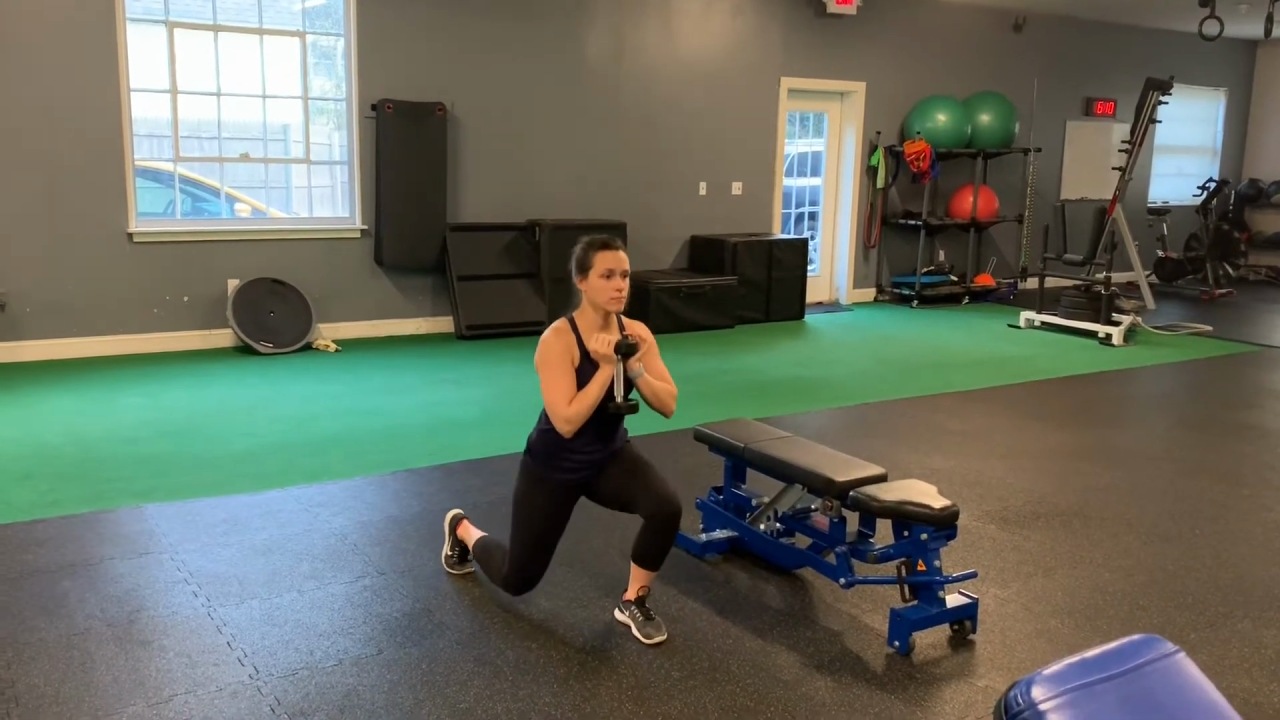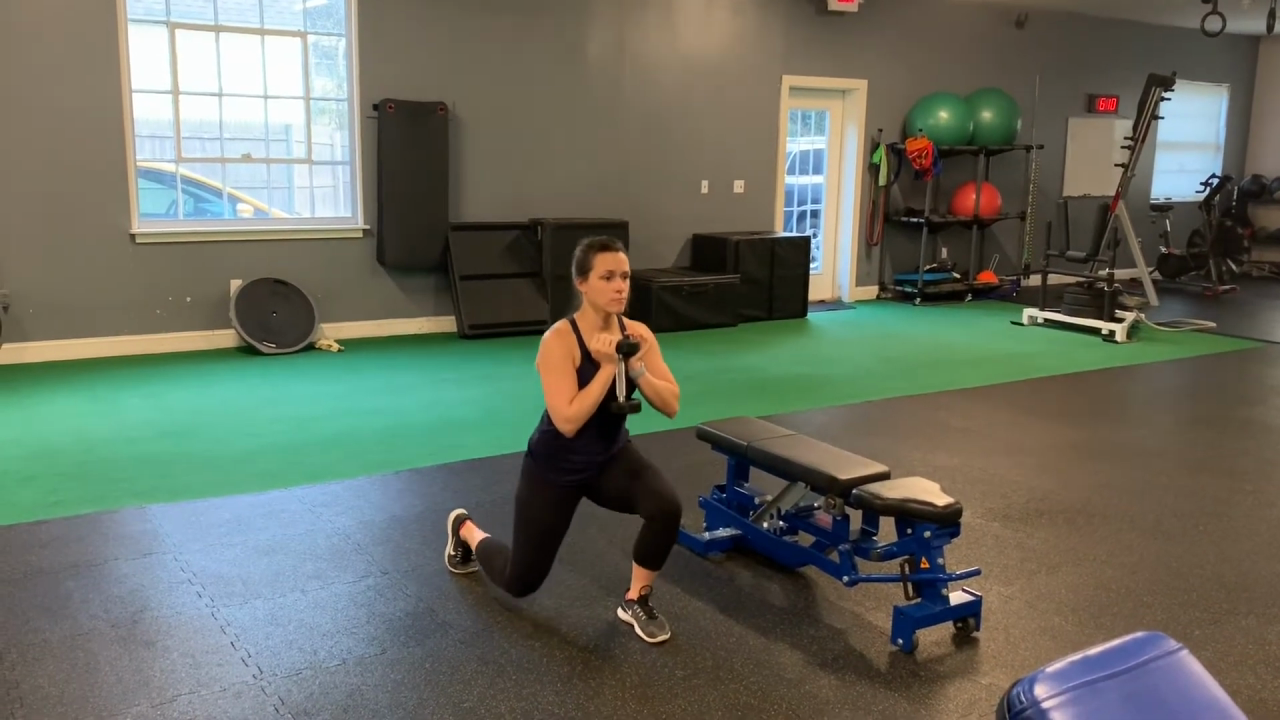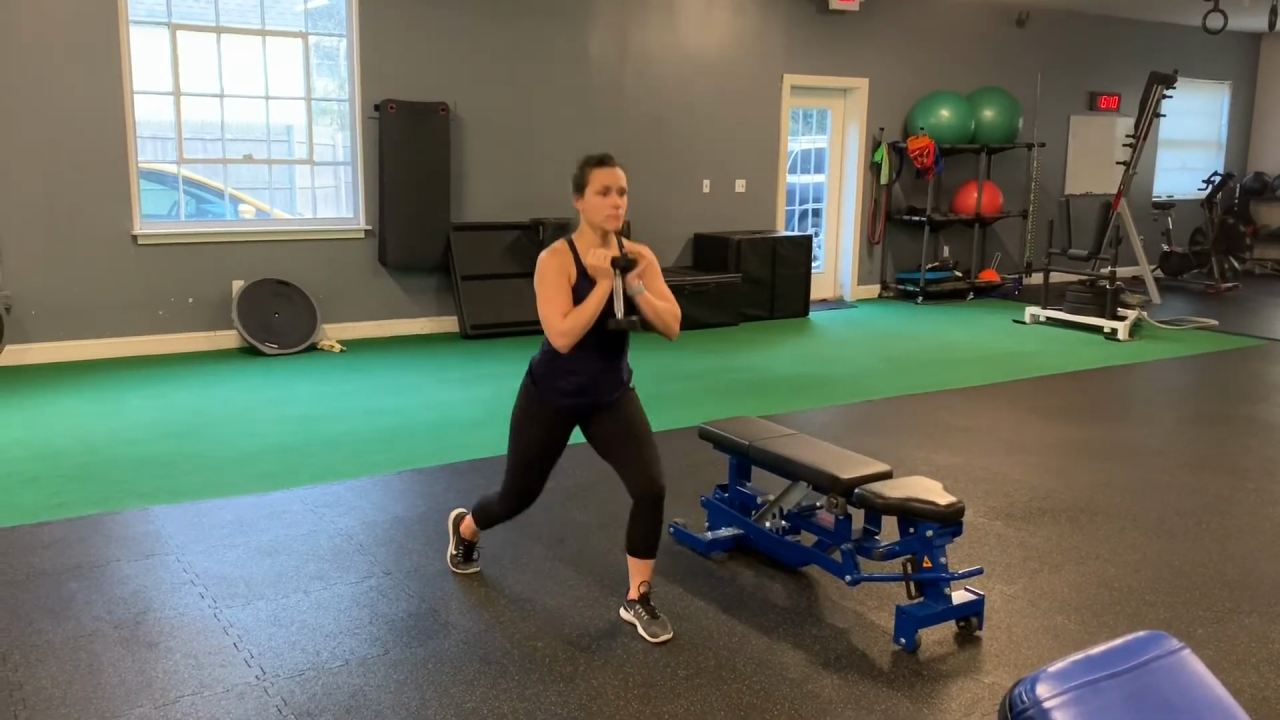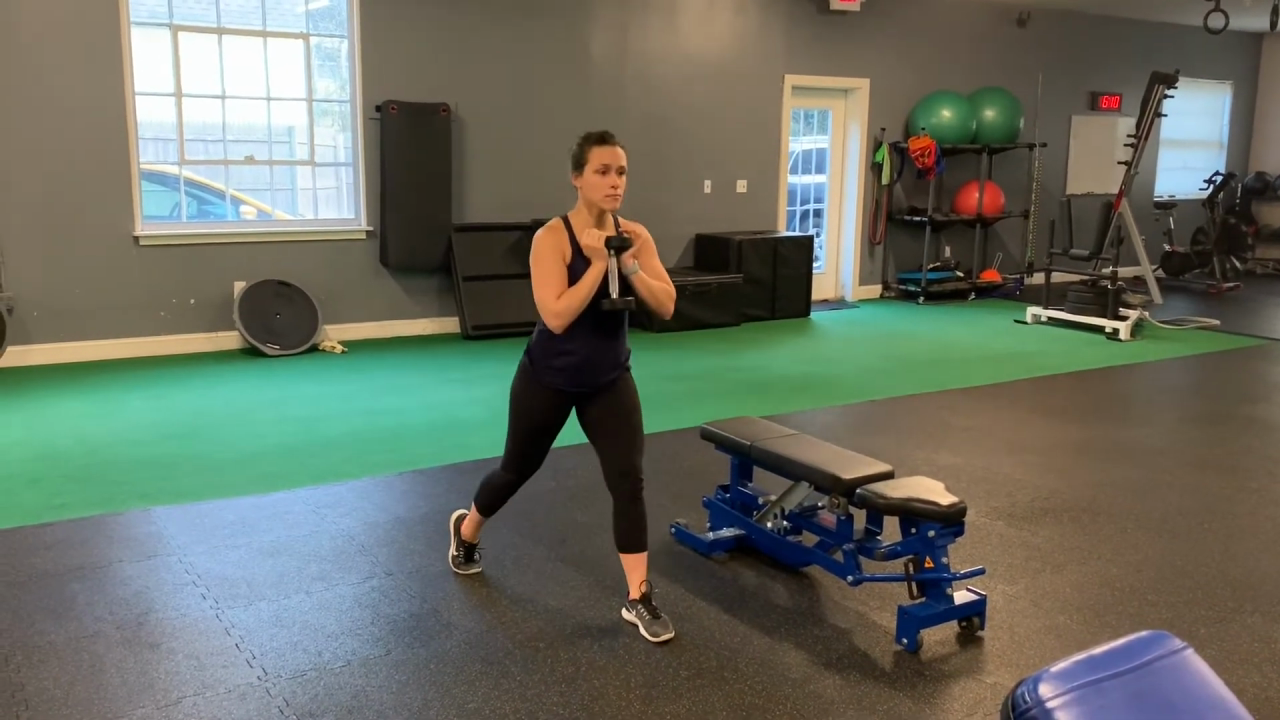
dt=0.3s
person 1, frame 1
left shoulder: (637, 334)
right shoulder: (558, 339)
left elbow: (669, 404)
right elbow: (567, 421)
left wrist: (634, 368)
right wrist: (606, 367)
left hip: (609, 456)
right hip: (553, 466)
left knee: (666, 508)
right knee: (518, 580)
left ankle: (633, 602)
right ankle: (462, 530)
person 1, frame 2
left shoulder: (638, 334)
right shoulder: (559, 341)
left elbow: (671, 404)
right elbow: (567, 421)
left wrist: (636, 368)
right wrist: (607, 366)
left hip: (611, 457)
right hip: (555, 467)
left knee: (666, 508)
right knee: (521, 582)
left ankle: (636, 601)
right ankle: (465, 528)
person 1, frame 3
left shoulder: (639, 256)
right shoulder: (556, 258)
left elbow: (672, 326)
right elbow: (562, 336)
left wrist: (634, 285)
right wrist: (603, 283)
left hip: (612, 396)
right hip: (551, 397)
left knee: (650, 489)
right knee: (519, 495)
left ankle: (638, 599)
right ankle: (463, 528)
person 1, frame 4
left shoulder: (636, 235)
right shoulder: (552, 237)
left elbow: (666, 307)
right elbow: (556, 316)
left wrist: (628, 264)
right wrist: (598, 263)
left hip: (609, 379)
right hip: (548, 378)
left knee: (628, 481)
right knee: (517, 469)
left ankle: (638, 598)
right ankle: (466, 530)
